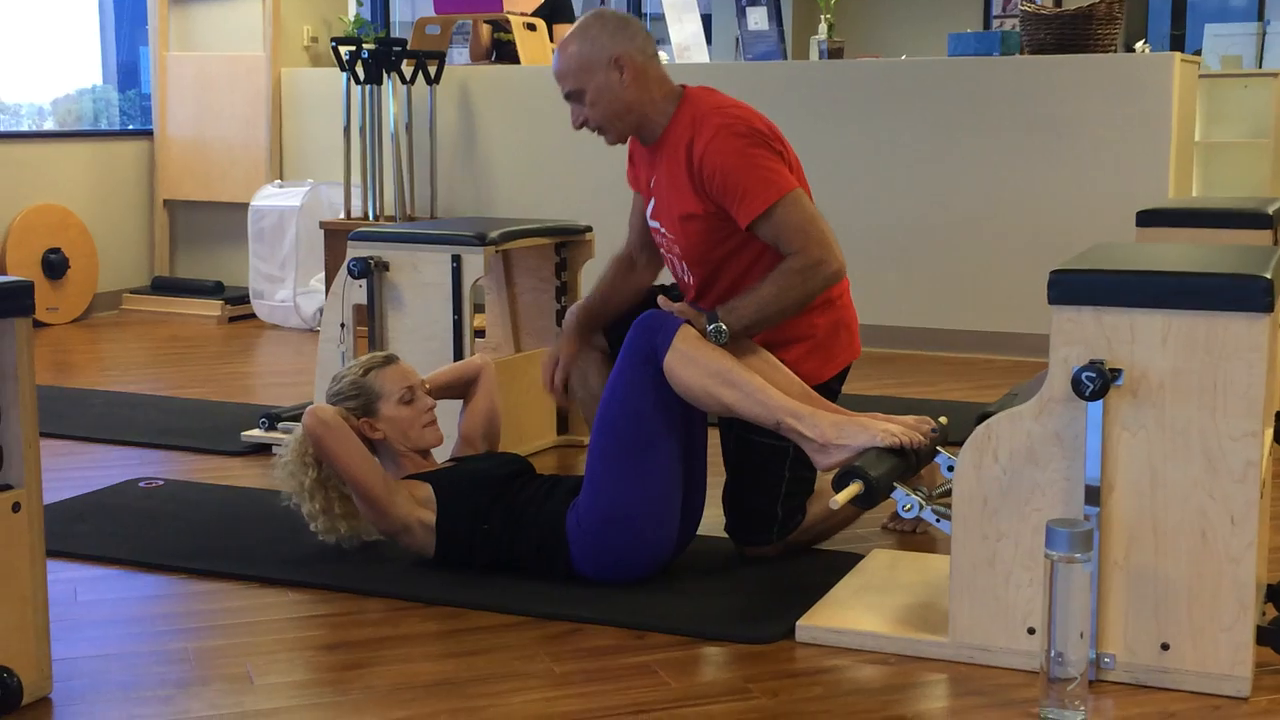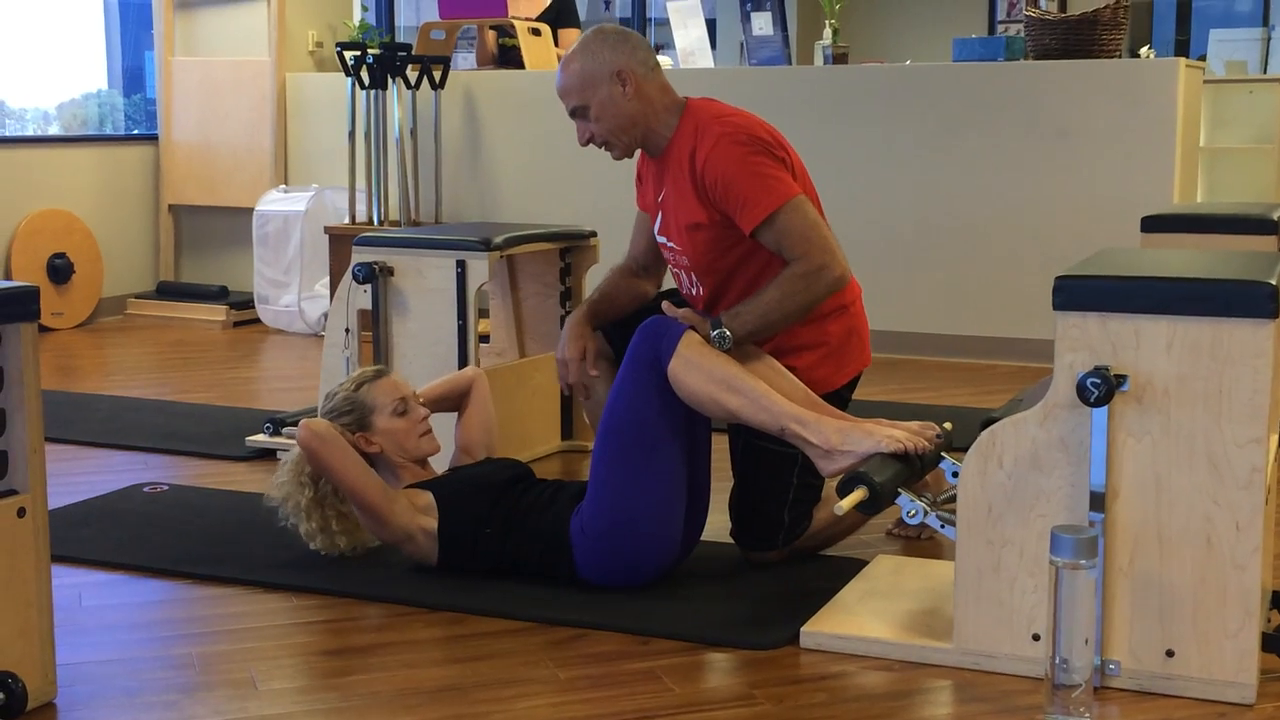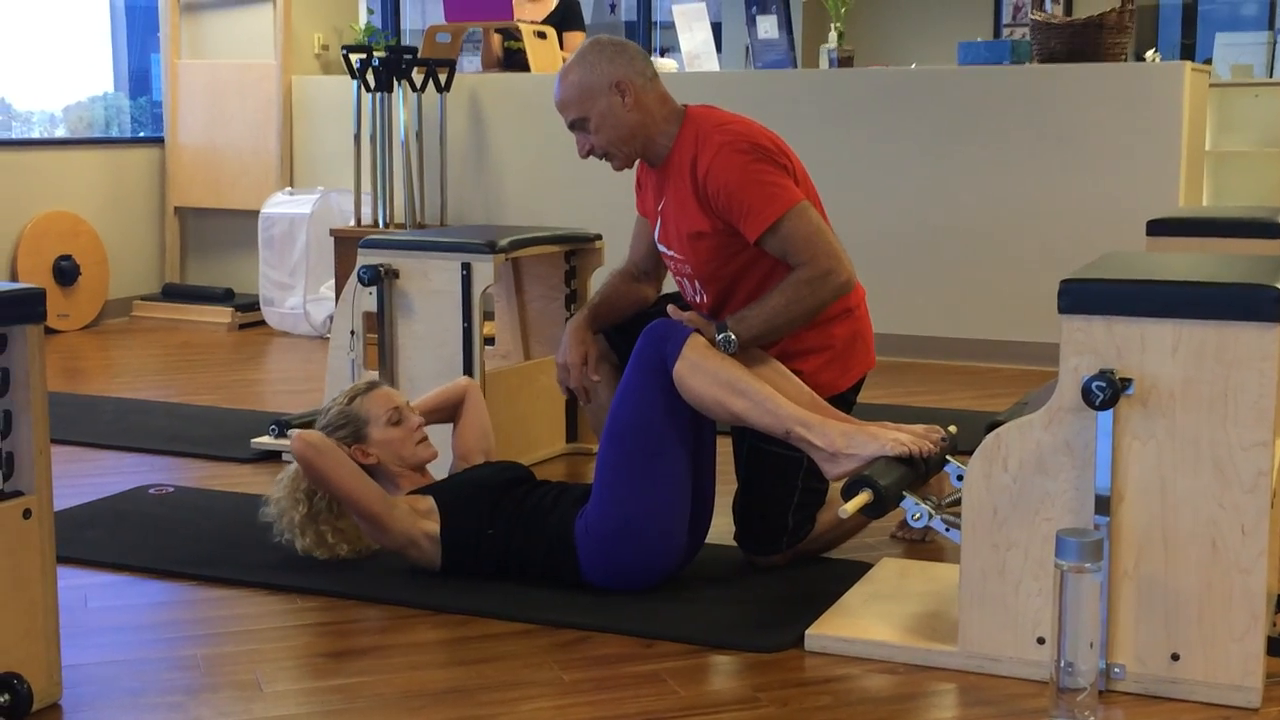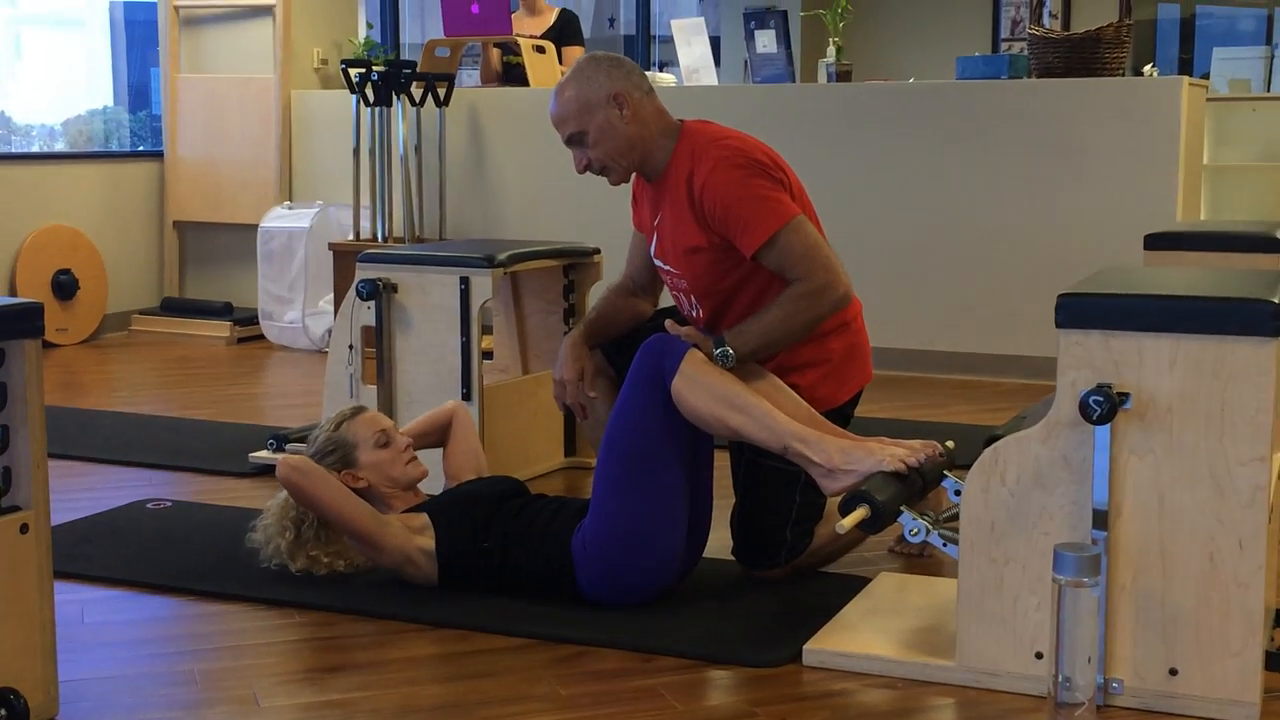
dt=0.5s
person 1, frame 1
left shoulder: (463, 463)
right shoulder: (400, 509)
left elbow: (482, 368)
right elbow: (317, 419)
left wrist: (414, 385)
right wrist: (384, 401)
left hip: (648, 528)
right hip: (605, 543)
left knee: (691, 332)
right knee: (653, 334)
left ankle: (848, 429)
right ankle: (820, 434)
person 1, frame 2
left shoulder: (462, 475)
right shoulder: (402, 518)
left elbow: (473, 377)
right elbow: (311, 431)
left wrist: (407, 396)
right wrist: (380, 413)
left hip: (653, 530)
right hip: (610, 545)
left knee: (701, 333)
right knee: (658, 338)
left ankle: (857, 435)
right ankle: (825, 439)
person 1, frame 3
left shoulder: (464, 481)
right shoulder: (402, 524)
left elbow: (466, 389)
right elbow: (305, 444)
left wrist: (402, 409)
right wrist: (369, 426)
left hip: (653, 534)
right hip: (615, 549)
left knee: (699, 339)
right knee: (663, 340)
left ankle: (846, 439)
right ankle: (829, 443)
person 1, frame 4
left shoulder: (455, 501)
right shoulder: (398, 542)
left elbow: (455, 411)
right elbow: (289, 467)
left wrist: (394, 436)
right wrist: (359, 450)
left hip: (653, 548)
right hip: (611, 562)
left knee: (698, 354)
right knee: (662, 357)
left ankle: (850, 455)
right ankle: (828, 457)
person 2, frame 1
left shoulder: (723, 138)
right shoulder: (646, 139)
left elbow: (822, 263)
right elbow: (640, 256)
left wrist: (713, 326)
right wrist: (576, 334)
left hip: (789, 345)
right hip: (720, 319)
left knee: (759, 539)
right knee: (589, 331)
person 2, frame 2
left shoulder: (725, 146)
right shoulder: (654, 154)
left elbow: (825, 270)
right elbow: (641, 271)
left wrist: (716, 333)
right wrist: (582, 318)
left hip: (800, 354)
right hip: (730, 329)
left knee: (765, 544)
right knee: (594, 337)
person 2, frame 3
left shoulder: (726, 154)
right shoulder: (653, 159)
left elbow: (831, 274)
right elbow: (641, 275)
left wrist: (722, 336)
right wrist: (582, 323)
left hip: (804, 355)
right hip: (732, 332)
left knee: (767, 547)
right knee: (596, 343)
person 2, frame 4
left shoulder: (723, 168)
right shoulder: (648, 175)
left elbow: (828, 288)
right elbow: (637, 291)
left wrist: (720, 352)
right wrist: (579, 339)
left hip: (801, 367)
right hip: (728, 344)
left knee: (768, 561)
right knee: (593, 359)
